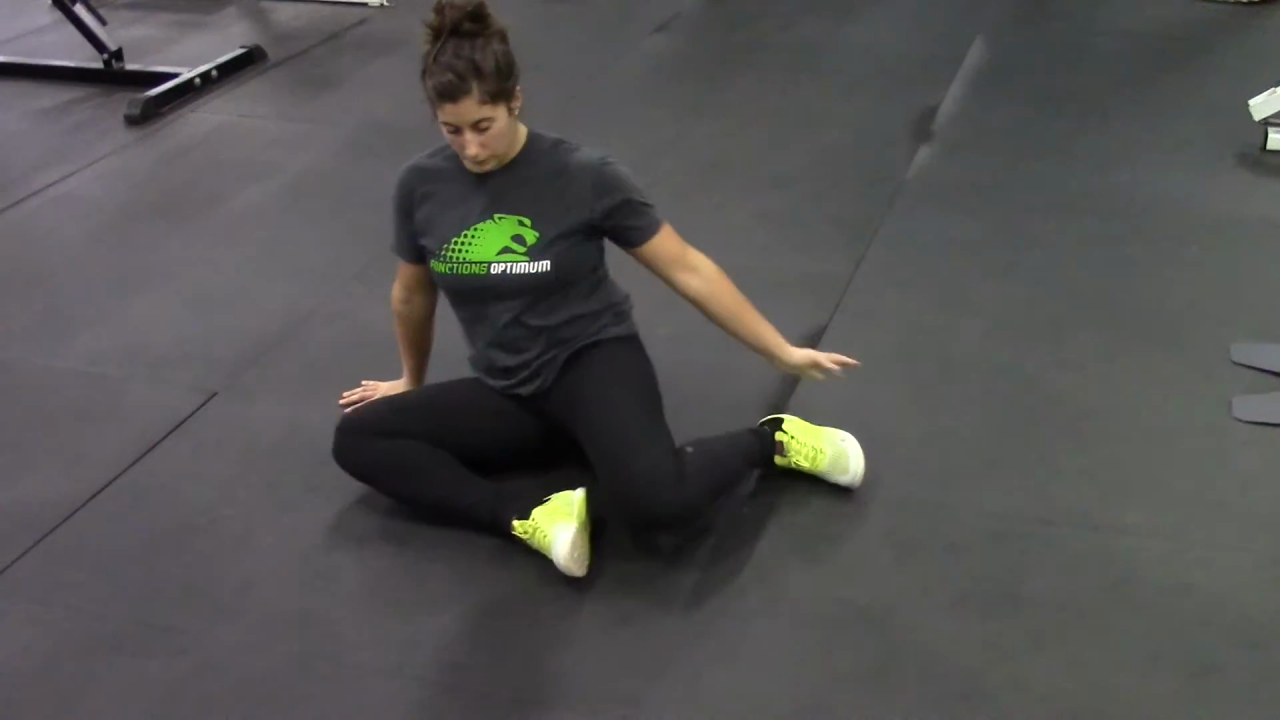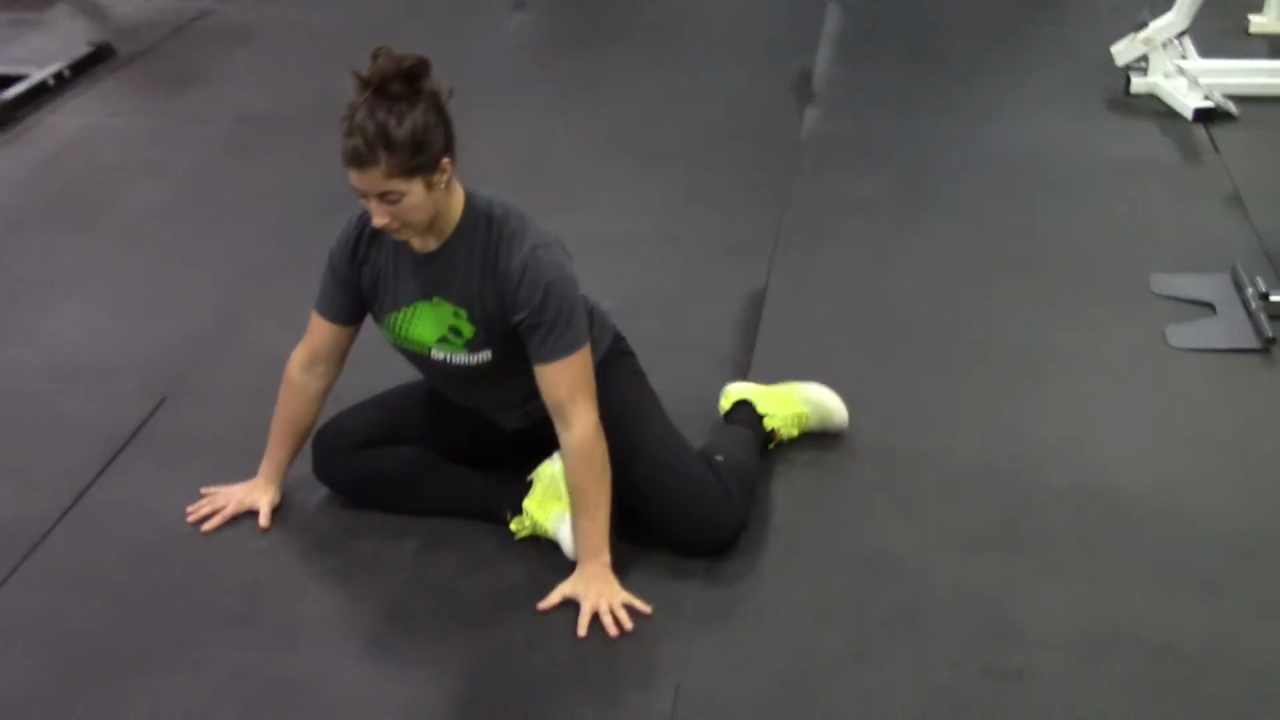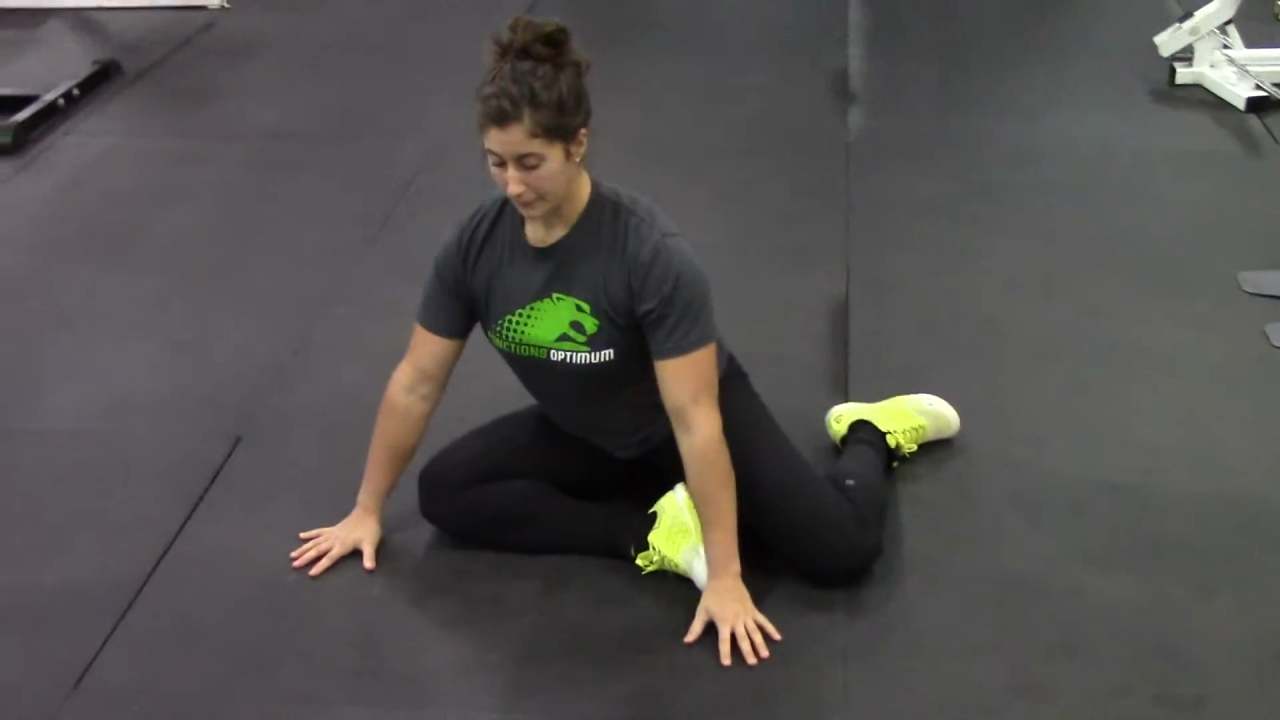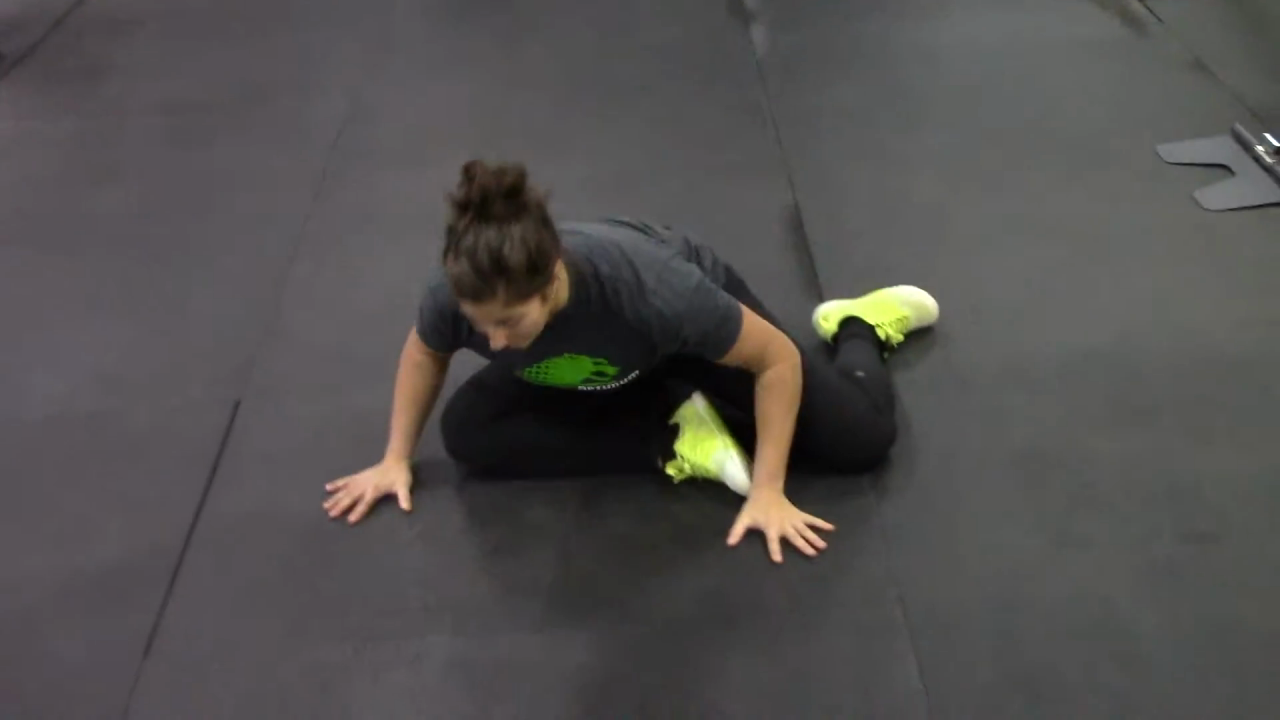
dt=1s
person 1, frame 1
left shoulder: (583, 176)
right shoulder: (420, 184)
left elbow: (684, 267)
right elbow: (412, 294)
left wrist: (780, 350)
right wrist: (413, 380)
left hip: (592, 360)
right hip: (507, 394)
left knee: (658, 504)
right knee: (357, 438)
left ankle: (771, 439)
right ankle: (529, 512)
person 1, frame 2
left shoulder: (526, 260)
right shoulder: (362, 243)
left elbow: (575, 421)
right elbow: (312, 365)
left wrist: (595, 566)
right wrist: (268, 478)
left hip: (587, 382)
right hip: (476, 408)
left knee: (707, 524)
right knee: (337, 455)
left ankle: (751, 419)
right ankle: (528, 495)
person 1, frame 3
left shoulder: (652, 253)
right shoulder: (476, 243)
left elbow: (694, 421)
right elbow: (416, 383)
left wrist: (725, 578)
right wrist: (366, 511)
left hip: (690, 415)
right hip: (581, 434)
left knee: (840, 553)
right knee: (443, 493)
left ankle: (870, 434)
right ankle: (652, 530)
person 1, frame 4
left shoulder: (656, 290)
right shoulder: (454, 296)
left elbow: (779, 361)
right elbow: (423, 354)
left wrist: (767, 493)
right wrist: (396, 458)
left hip: (687, 343)
left knee: (861, 438)
right knee: (467, 434)
left ankle: (859, 325)
right ankle: (677, 441)
